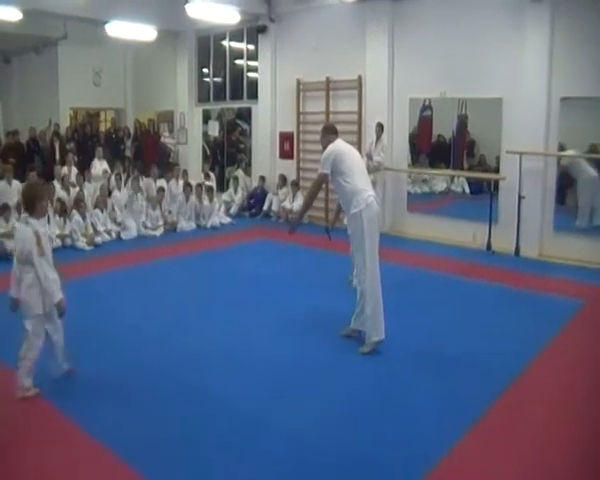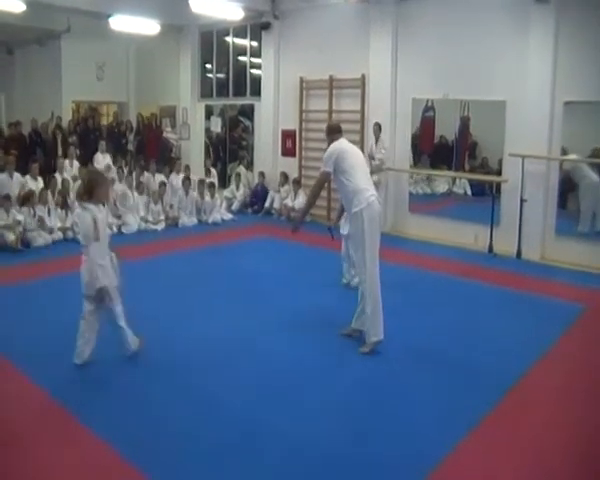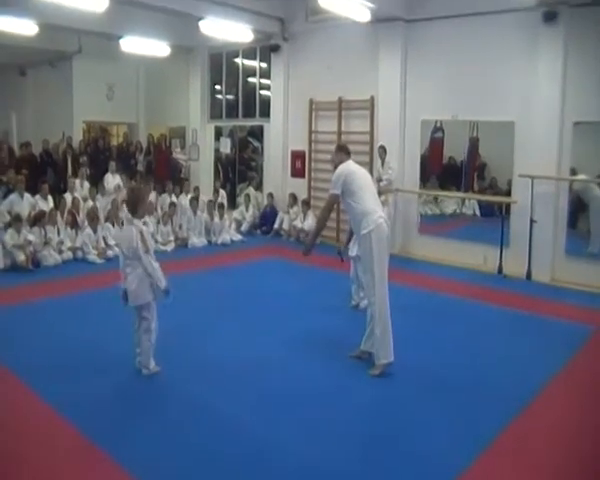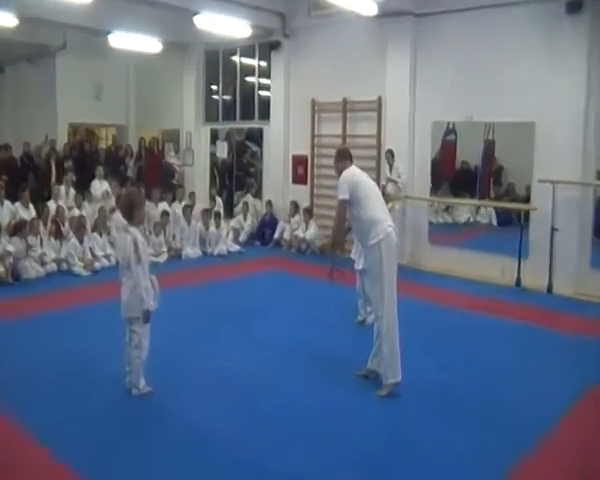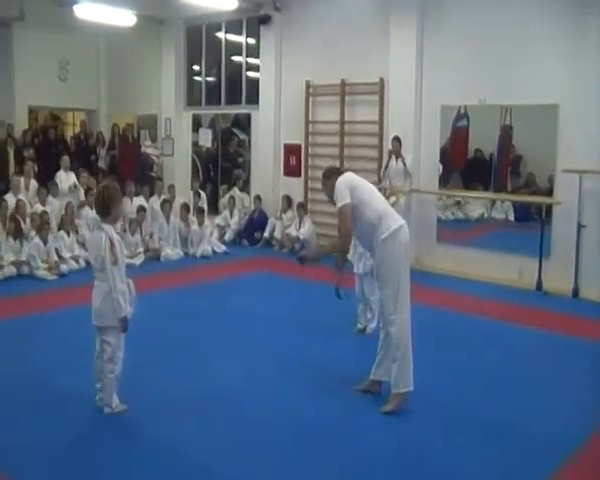
dt=0.5s
person 1, frame 1
left shoulder: (331, 151)
right shoulder: (347, 149)
left elbow: (315, 188)
left wrist: (298, 216)
left hip: (362, 210)
right hip: (364, 208)
left knee: (368, 271)
right knee: (362, 271)
left ankle: (374, 334)
right ankle: (359, 325)
person 1, frame 2
left shoulder: (334, 149)
right shoulder: (352, 148)
left elbow: (318, 186)
left wrist: (302, 215)
right wrist: (338, 217)
left hip: (363, 210)
right hip: (366, 208)
left knee: (368, 271)
right knee: (362, 270)
left ankle: (373, 334)
right ankle: (359, 325)
person 1, frame 3
left shoulder: (342, 171)
right shoulder: (358, 171)
left elbow: (327, 210)
left wrist: (312, 240)
left hip: (371, 232)
right hip: (374, 229)
left knee: (377, 293)
right knee: (371, 292)
left ankle: (383, 357)
right ankle: (369, 346)
person 1, frame 4
left shoulder: (346, 177)
right shoulder: (359, 176)
left elbow: (340, 219)
left wrist: (333, 250)
right wrist: (336, 243)
left hip: (379, 241)
right hip: (380, 240)
left knee: (385, 308)
right knee: (378, 307)
left ankle: (390, 376)
right ankle: (376, 365)
person 1, frame 5
left shoulder: (341, 184)
left elbow: (346, 230)
right elbow: (344, 241)
left wrist: (337, 268)
right wrist: (315, 255)
left hip: (390, 238)
right hip: (388, 237)
left knee: (395, 315)
right knee: (385, 313)
person 2, frame 1
left shoulder: (22, 228)
right shoulder: (37, 232)
left elbow: (17, 264)
right elbow: (44, 269)
left wrist: (15, 293)
right wrist: (58, 297)
left hip: (27, 289)
right hip: (38, 293)
left knee: (56, 328)
right knee: (34, 339)
left ankle: (63, 365)
right ankle: (24, 386)
person 2, frame 2
left shoulder: (83, 213)
right shoulder: (96, 217)
right elbow: (97, 254)
right wrist: (101, 283)
left hip: (88, 271)
right hip: (100, 273)
left knee: (89, 314)
right knee: (117, 311)
left ankle: (80, 355)
right ankle: (132, 344)
person 2, frame 3
left shoulder: (124, 230)
right shoulder: (140, 232)
left elbow: (123, 261)
right elbow: (149, 262)
left wrist: (125, 286)
right wrist: (163, 284)
left hip: (132, 283)
right hip: (144, 284)
left knee: (140, 325)
right knee: (148, 326)
left ankle: (141, 361)
right ankle: (147, 365)
person 2, frame 4
left shoulder: (124, 236)
right shoulder: (136, 239)
right elbow: (141, 276)
right wrist: (146, 304)
left hip: (128, 295)
right hip: (138, 297)
left knee: (132, 340)
right knee: (140, 341)
left ankle: (131, 379)
right ankle: (137, 384)
person 2, frame 5
left shoulder: (95, 234)
right shoulder: (111, 239)
right elbow: (116, 279)
right wrist: (123, 311)
left hip: (100, 301)
right hip: (112, 304)
left knee: (102, 352)
right knee: (113, 354)
left ankle: (102, 396)
right ankle: (109, 402)
